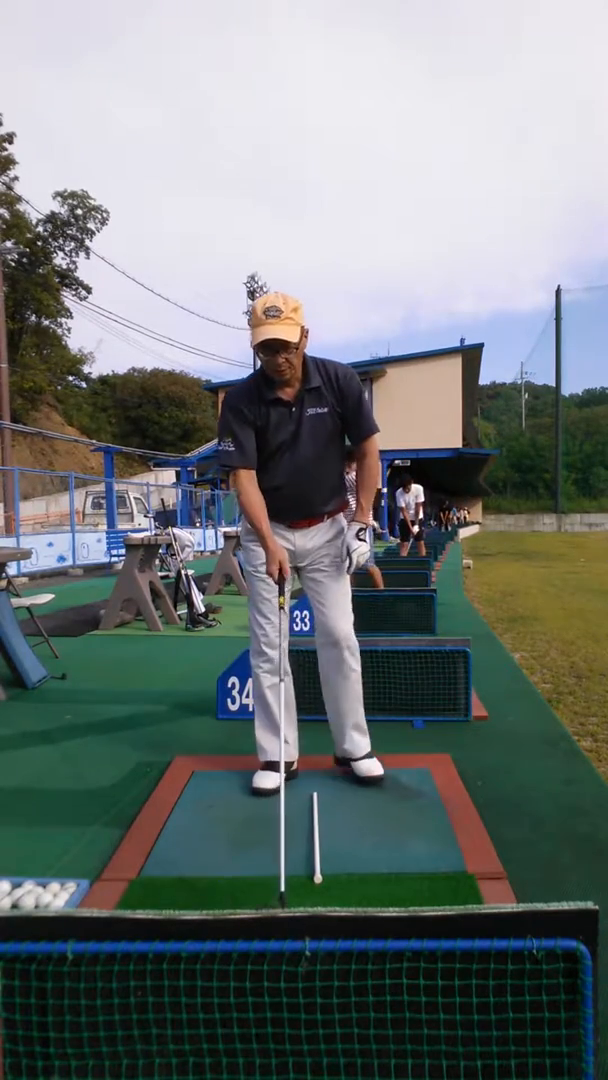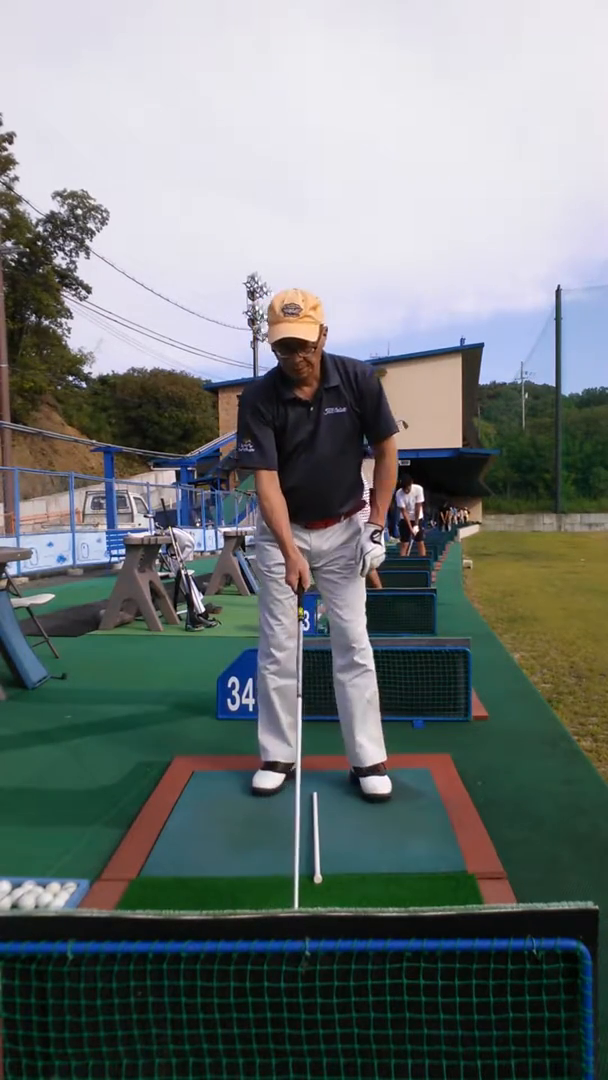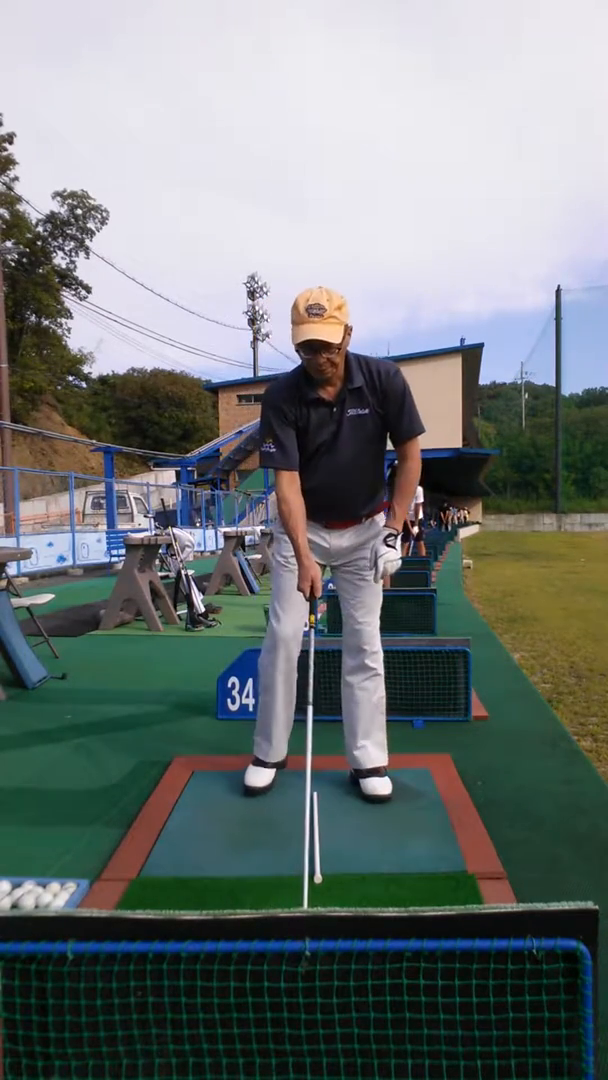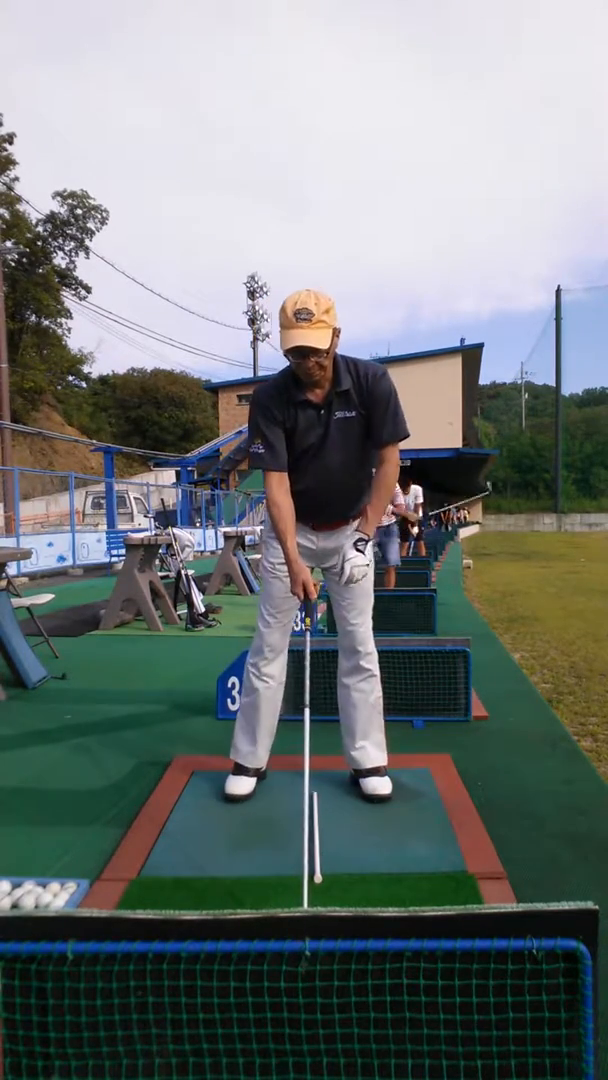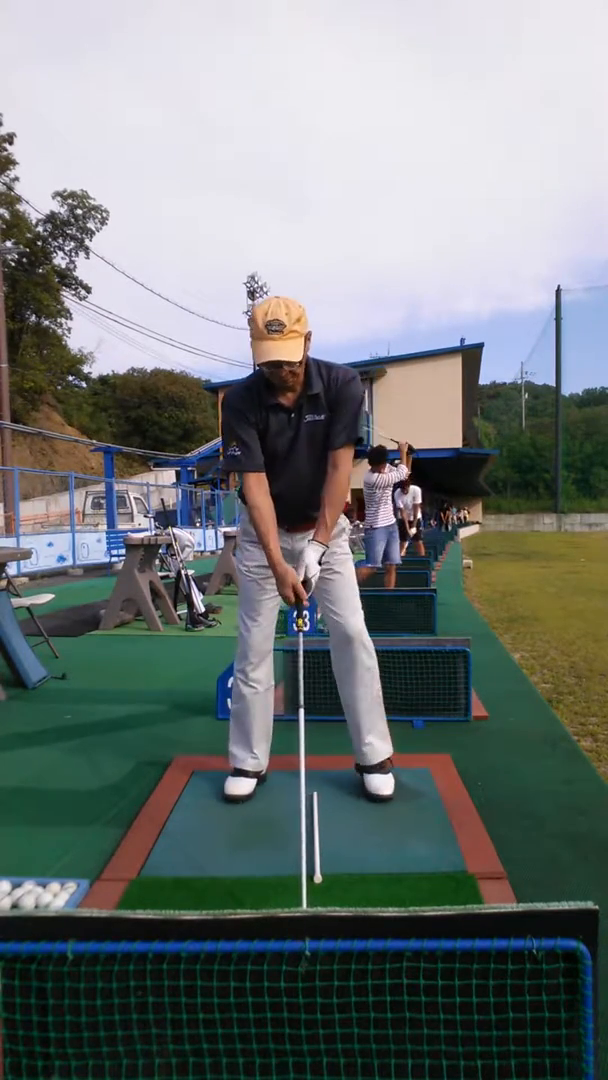
dt=0.3s
person 1, frame 1
left shoulder: (340, 381)
right shoulder: (240, 399)
left elbow: (368, 452)
right elbow: (243, 478)
left wrist: (361, 524)
right wrist: (270, 545)
left hip: (327, 530)
right hip: (267, 533)
left knee: (339, 637)
right knee: (268, 646)
left ankle: (352, 745)
right ankle: (278, 755)
person 1, frame 2
left shoulder: (359, 379)
right shoulder: (258, 398)
left elbow: (386, 452)
right elbow: (265, 480)
left wrist: (376, 526)
right wrist: (290, 554)
left hip: (344, 530)
right hip: (281, 532)
left knee: (353, 644)
right knee: (276, 646)
left ankle: (367, 760)
right ankle: (278, 755)
person 1, frame 3
left shoulder: (384, 379)
right shoulder: (281, 396)
left elbow: (410, 454)
right elbow: (286, 481)
left wrist: (392, 530)
right wrist: (304, 557)
left hip: (363, 529)
right hip: (301, 528)
left knee: (364, 644)
right knee: (283, 637)
left ankle: (368, 760)
right ankle: (269, 751)
person 1, frame 4
left shoulder: (372, 381)
right shoulder: (269, 397)
left elbow: (387, 464)
right elbow: (276, 482)
left wrist: (364, 535)
right wrist: (293, 560)
left hip: (351, 530)
right hip: (289, 530)
left knee: (359, 643)
right knee: (269, 643)
left ankle: (367, 759)
right ankle: (249, 759)
person 1, frame 5
left shoulder: (342, 385)
right shoulder: (240, 400)
left elbow: (340, 467)
right elbow: (253, 484)
left wrist: (318, 545)
right wrist: (277, 562)
left hip: (326, 530)
right hip: (263, 534)
left knee: (352, 636)
right knee: (253, 646)
left ankle: (372, 755)
right ankle: (248, 761)
